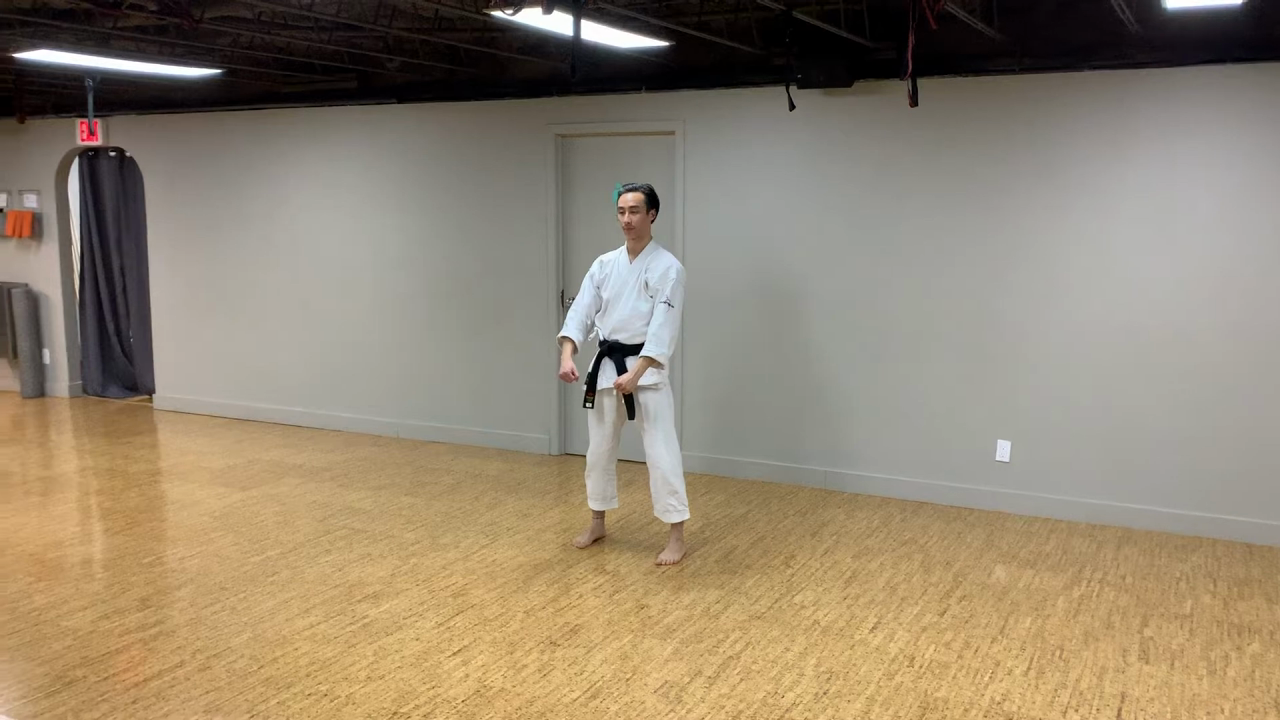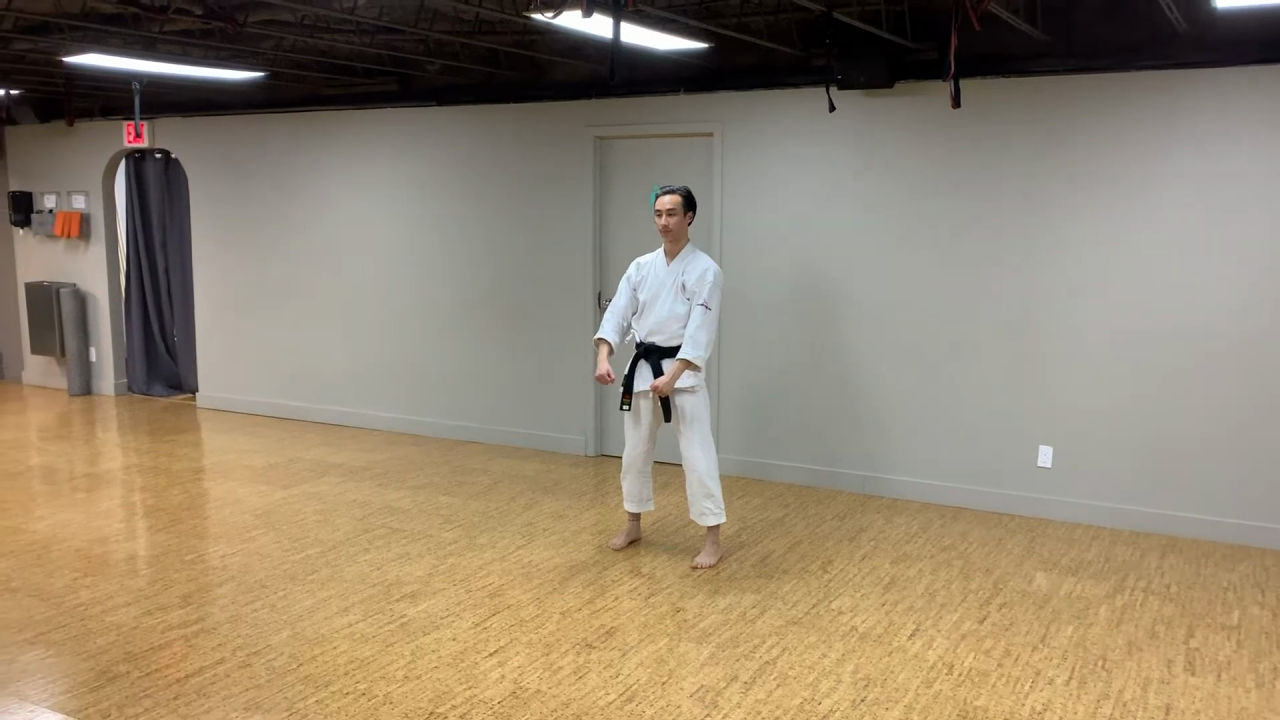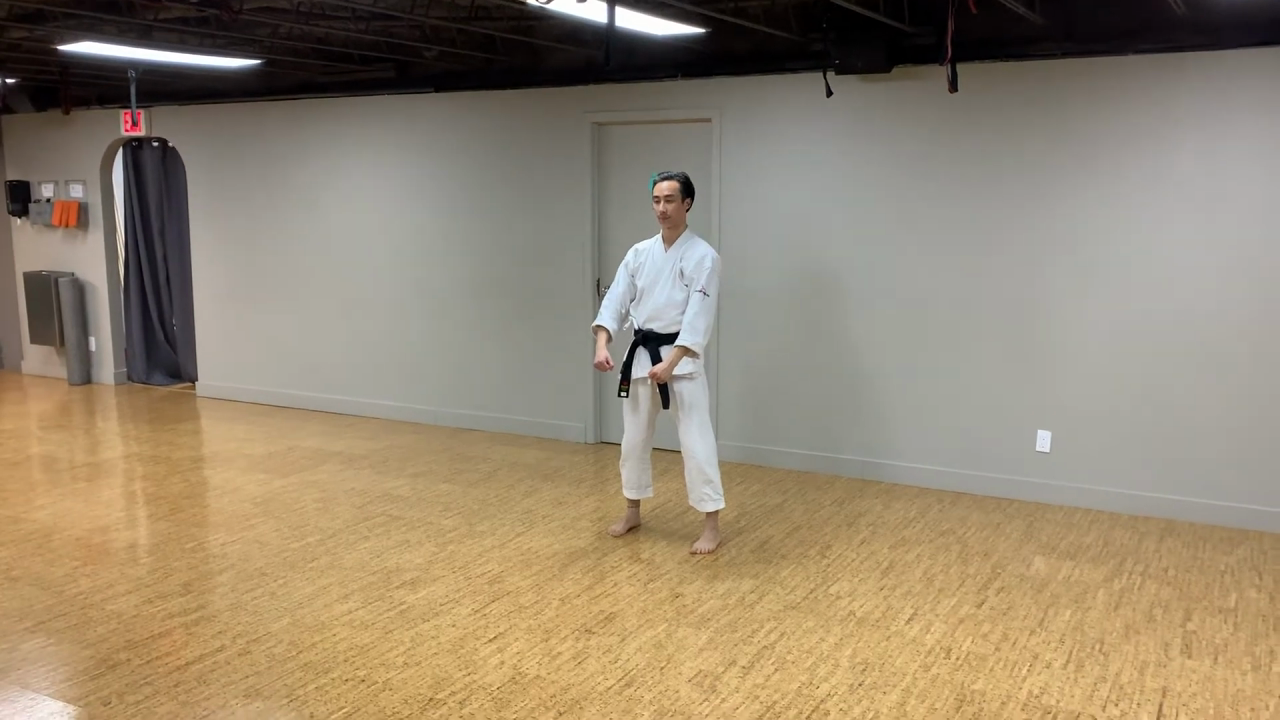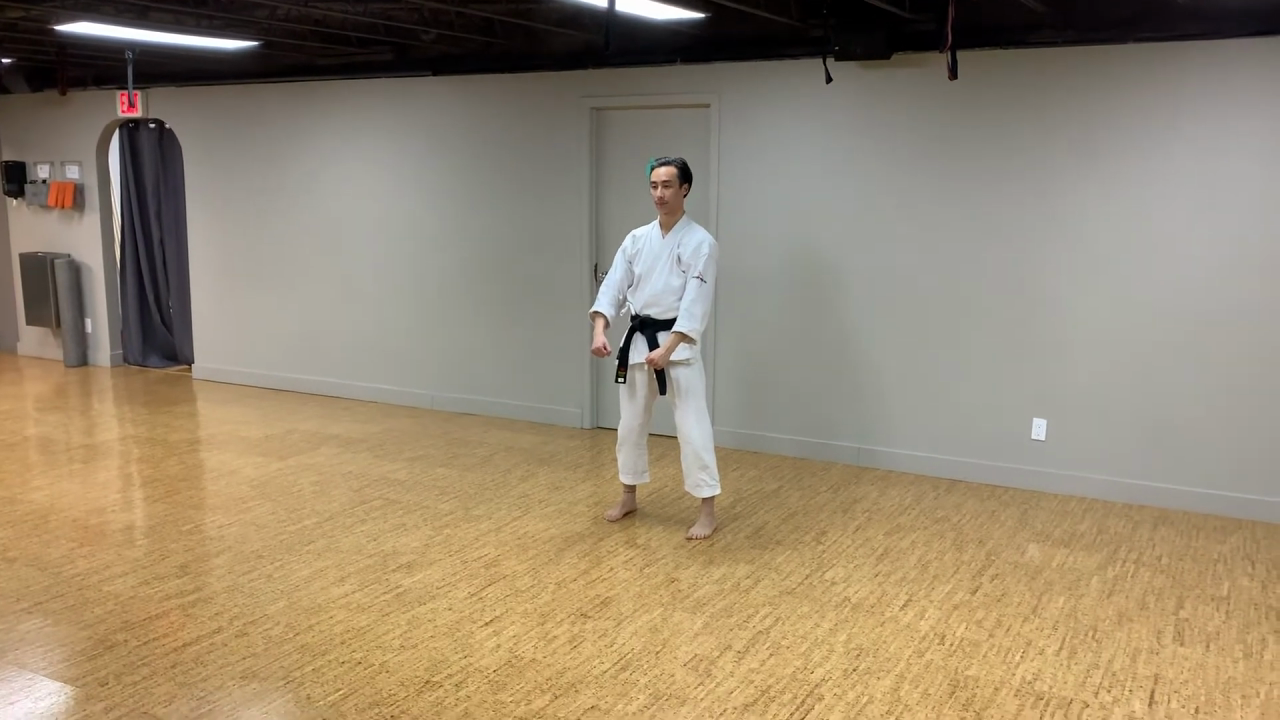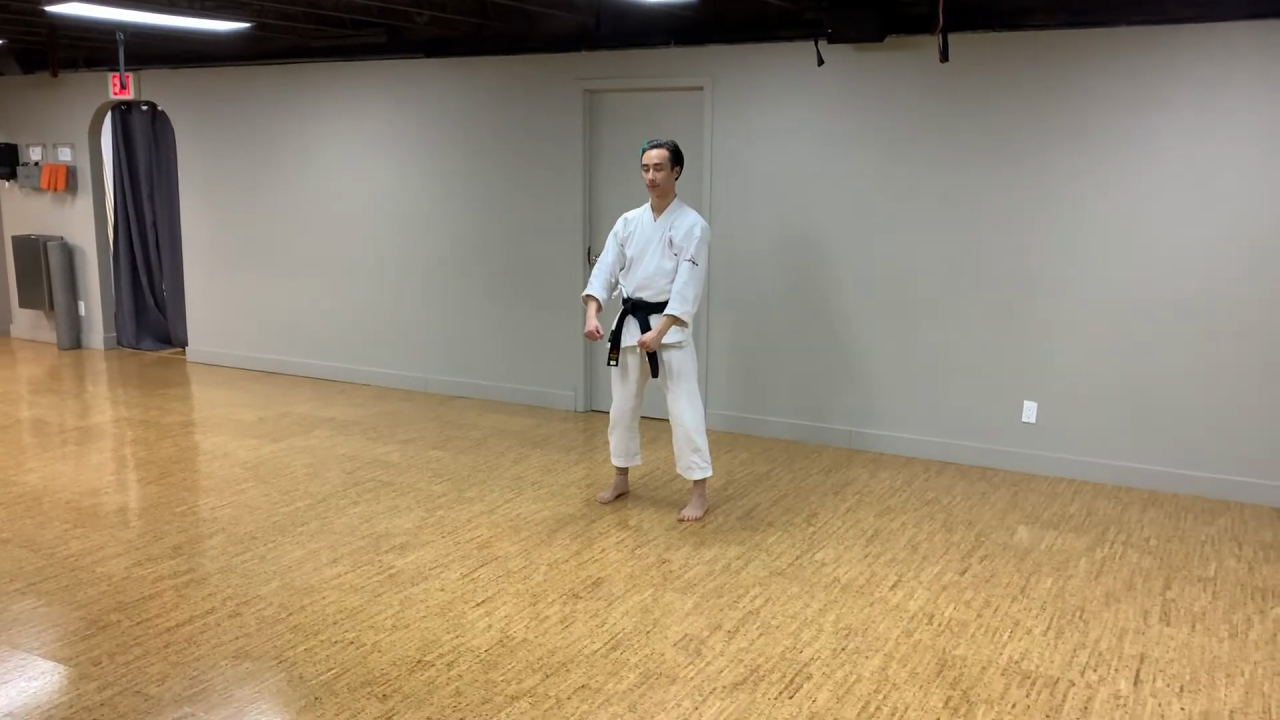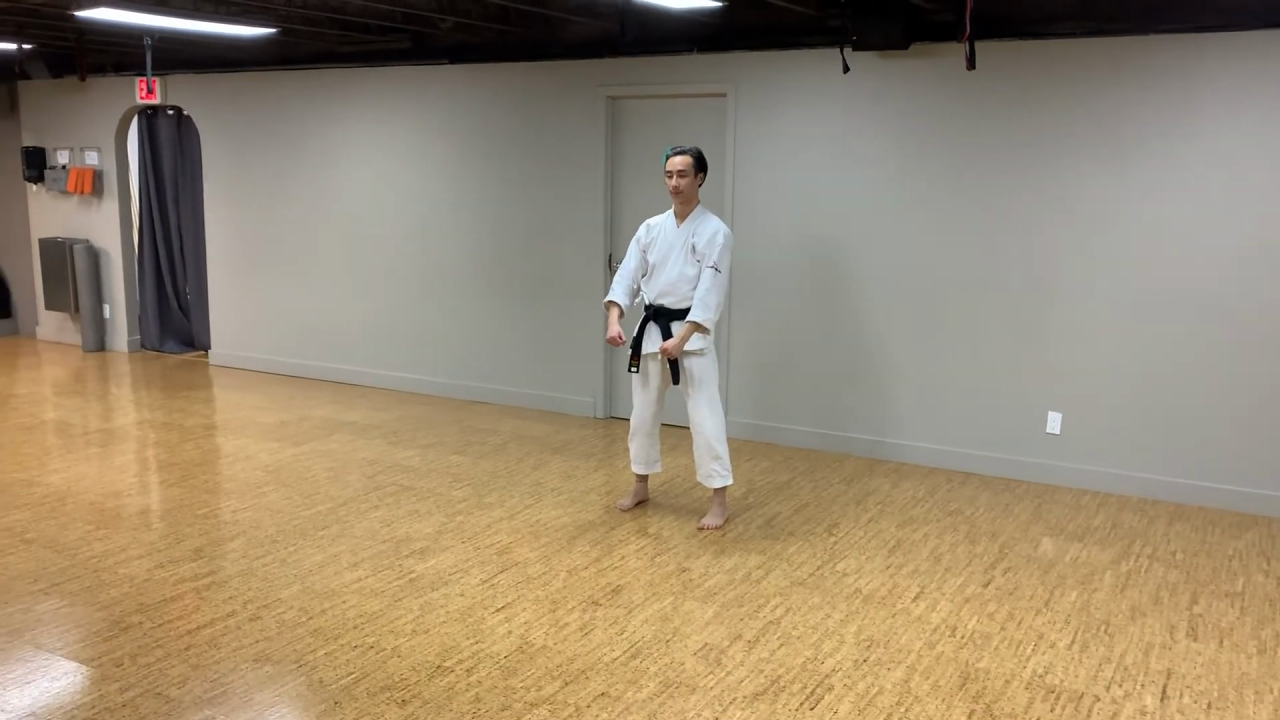
dt=0.7s
person 1, frame 1
left shoulder: (668, 267)
right shoulder: (604, 264)
left elbow: (664, 328)
right elbow: (581, 312)
left wrist: (635, 374)
right wrist: (567, 356)
left hip: (646, 369)
right hip: (605, 366)
left knee: (661, 452)
right knee: (599, 449)
left ankle: (677, 536)
right ankle: (597, 523)
person 1, frame 2
left shoulder: (705, 270)
right shoulder: (641, 266)
left elbow: (701, 331)
right elbow: (617, 314)
left wrist: (672, 377)
right wrist: (603, 358)
left hip: (683, 370)
right hip: (642, 368)
left knee: (697, 454)
right knee: (635, 450)
left ankle: (712, 539)
right ankle: (633, 524)
person 1, frame 3
left shoulder: (703, 256)
right shoulder: (639, 253)
left elbow: (699, 318)
right elbow: (616, 302)
left wrist: (670, 363)
right wrist: (602, 346)
left hip: (682, 358)
right hip: (640, 355)
left knee: (696, 440)
right knee: (634, 437)
left ankle: (711, 524)
right ankle: (633, 511)
person 1, frame 4
left shoulder: (700, 242)
right shoulder: (637, 239)
left elbow: (696, 304)
right elbow: (613, 287)
left wrist: (668, 349)
right wrist: (599, 331)
left hip: (678, 343)
right hip: (636, 340)
left knee: (692, 426)
right knee: (631, 422)
left ankle: (707, 509)
right ankle: (628, 496)
person 1, frame 5
left shoulder: (692, 225)
right shoulder: (628, 222)
left elbow: (688, 286)
right elbow: (605, 270)
left wrist: (659, 332)
right wrist: (592, 315)
left hip: (670, 326)
right hip: (628, 323)
left knee: (684, 408)
right knee: (622, 405)
left ankle: (699, 491)
right ankle: (621, 479)
person 1, frame 6
left shoulder: (715, 232)
right shoulder: (651, 228)
left elbow: (710, 293)
right elbow: (627, 276)
left wrist: (681, 339)
right wrist: (614, 320)
left hip: (691, 333)
right hip: (650, 329)
left knee: (705, 417)
right knee: (643, 412)
left ankle: (719, 500)
right ankle: (641, 486)
